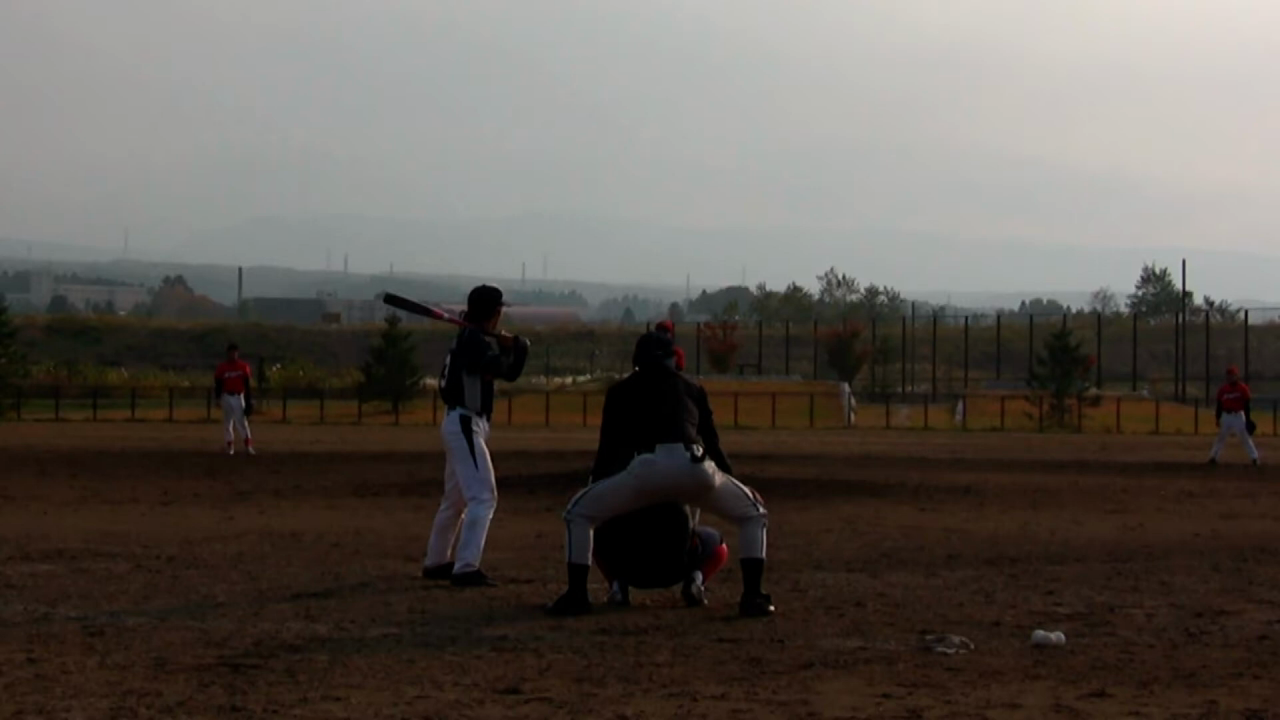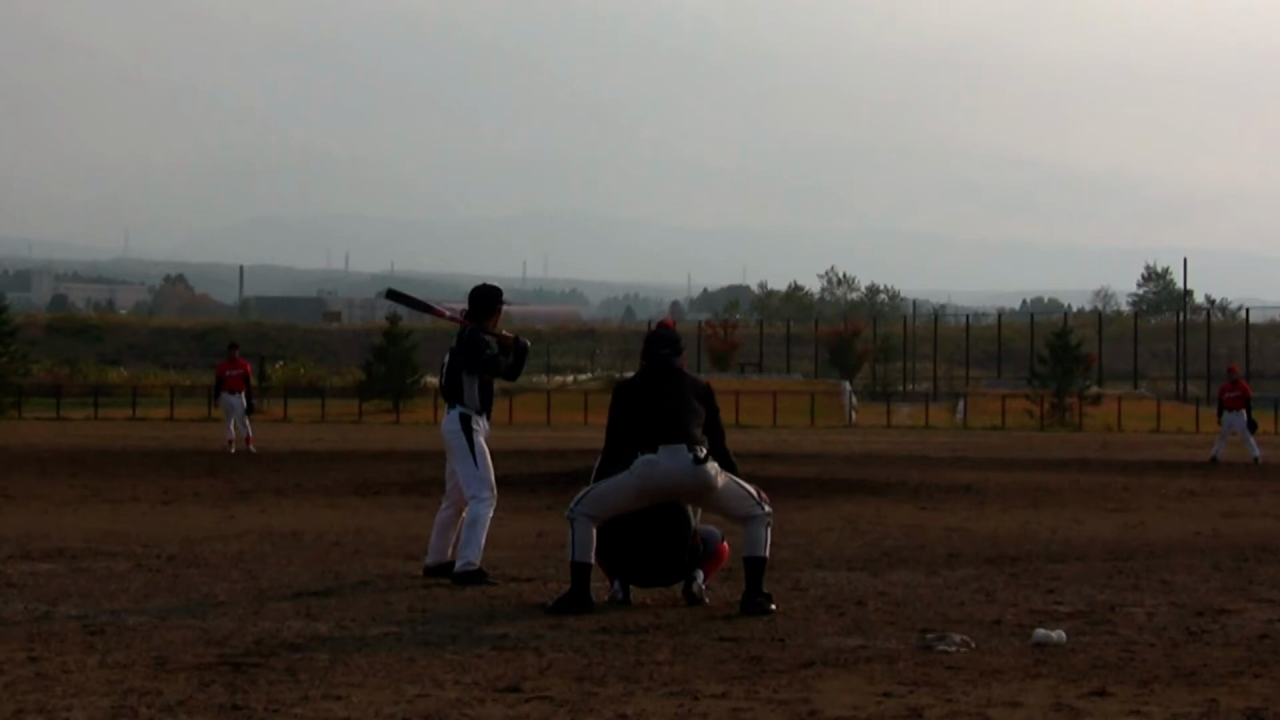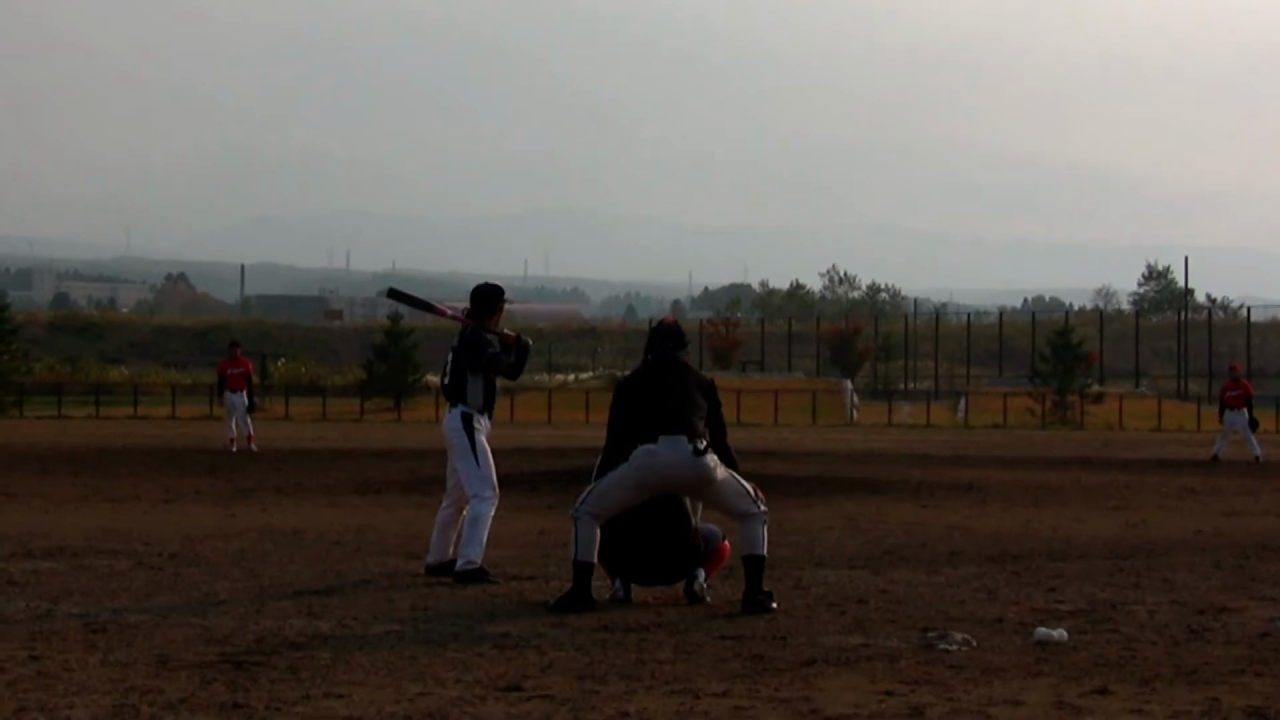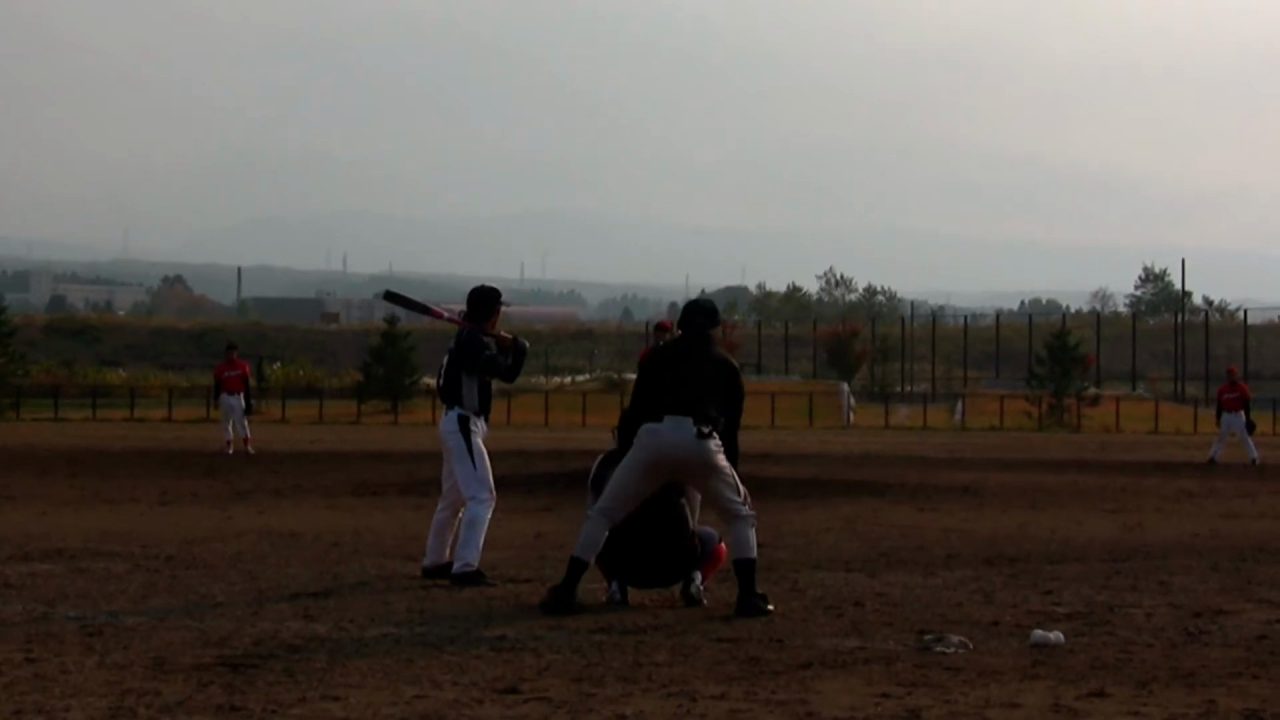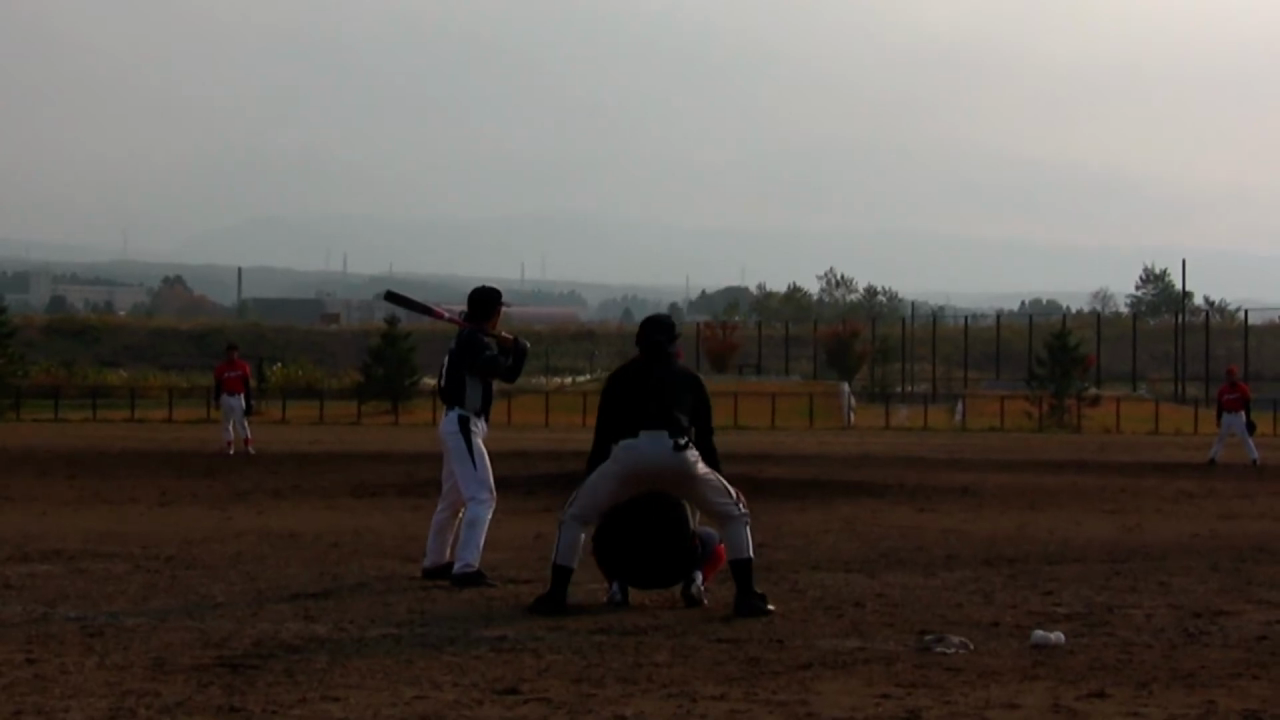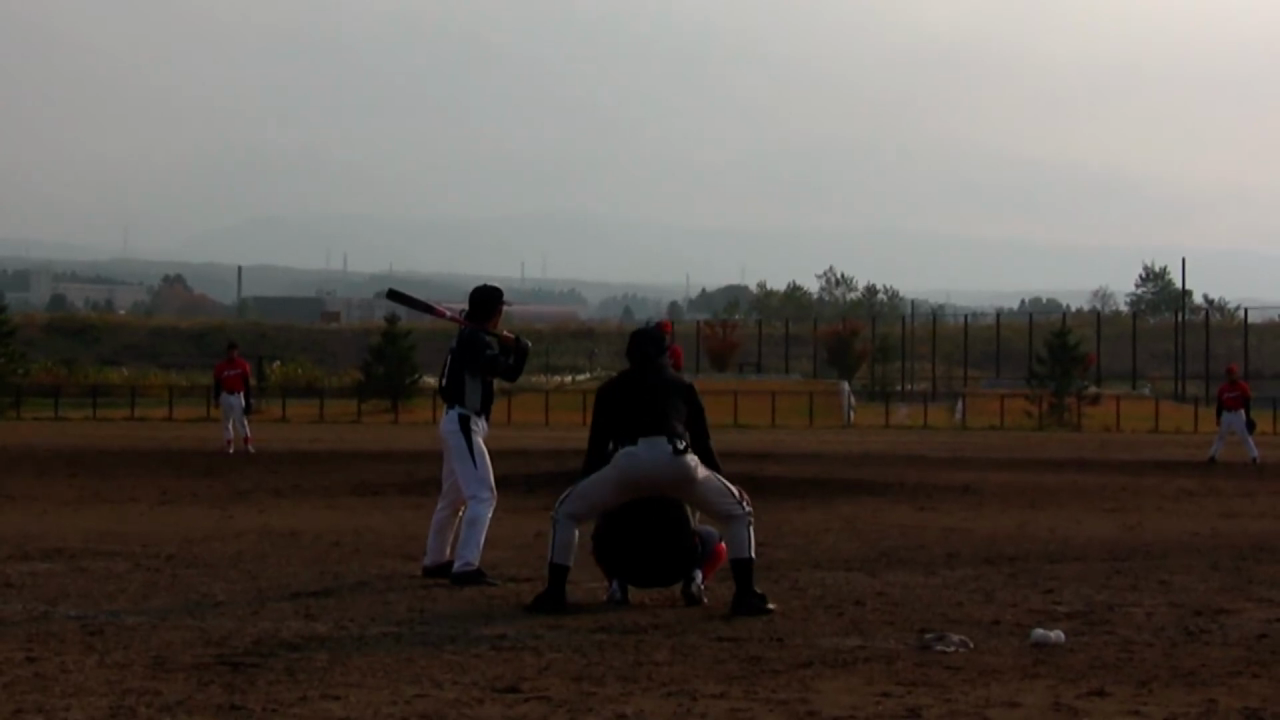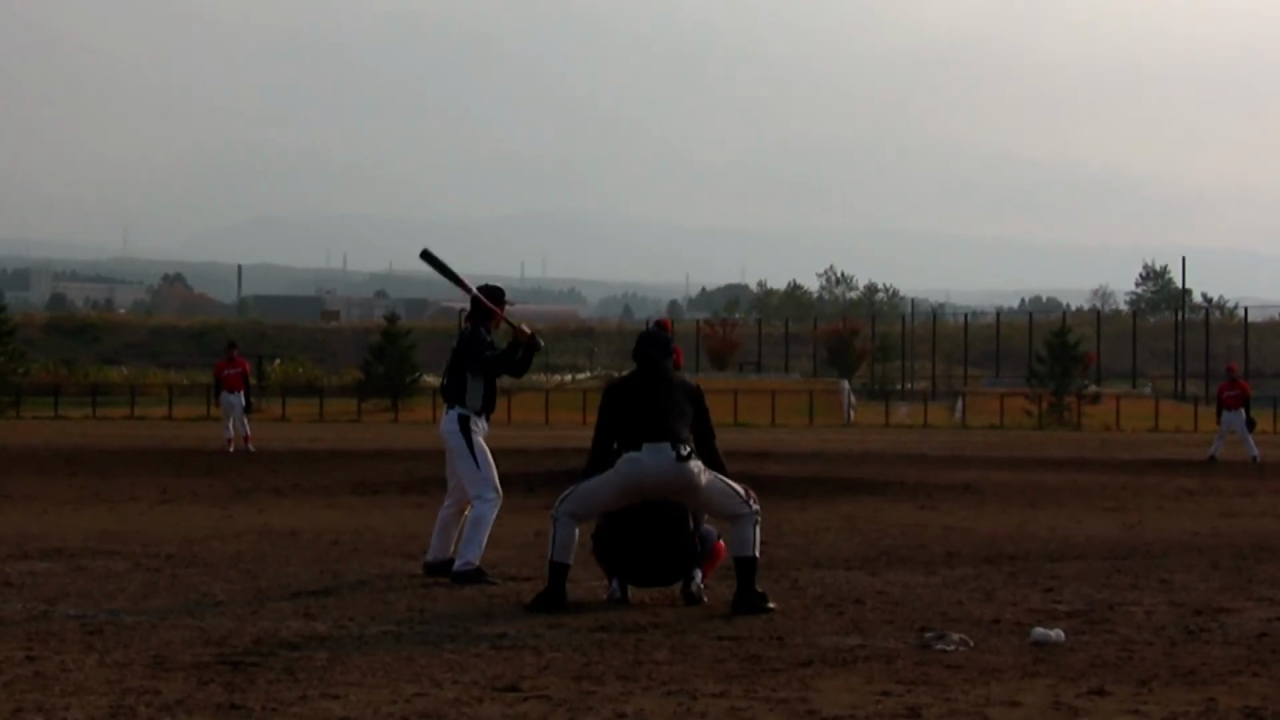
dt=0.5s
person 1, frame 1
left shoulder: (469, 339)
right shoulder: (474, 339)
left elbow: (510, 372)
right elbow: (499, 369)
left wrist: (515, 346)
right wrist: (508, 347)
left hip: (461, 423)
right hip: (465, 425)
left knee: (455, 498)
right knee: (483, 496)
left ankle: (436, 562)
right ankle: (466, 568)
person 1, frame 2
left shoulder: (470, 337)
right shoulder: (473, 338)
left elbow: (510, 373)
right elbow: (498, 368)
left wrist: (515, 346)
right wrist: (507, 346)
left hip: (462, 422)
right hip: (465, 422)
left knee: (456, 497)
right knee: (483, 495)
left ankle: (437, 561)
right ankle: (467, 567)
person 1, frame 3
left shoulder: (472, 336)
right shoulder: (475, 337)
left elbow: (511, 371)
right elbow: (502, 368)
left wrist: (515, 344)
right wrist: (512, 345)
left hip: (462, 421)
right hip: (466, 422)
left knee: (457, 495)
right knee: (485, 494)
left ankle: (439, 560)
right ankle: (468, 566)
person 1, frame 4
left shoulder: (469, 338)
right shoulder: (473, 339)
left elbow: (508, 374)
right elbow: (501, 370)
left wrist: (512, 347)
right wrist: (511, 347)
left hip: (459, 423)
right hip: (463, 424)
left knee: (453, 497)
right knee: (482, 496)
left ankle: (435, 562)
right ankle: (465, 568)
person 1, frame 5
left shoulder: (470, 338)
right shoulder: (473, 339)
left elbow: (508, 374)
right elbow: (499, 369)
left wrist: (513, 347)
right wrist: (509, 347)
left hip: (460, 423)
right hip: (463, 424)
left knee: (453, 498)
right knee: (482, 496)
left ankle: (435, 562)
right ankle: (466, 569)
person 1, frame 6
left shoulder: (472, 337)
right shoulder: (474, 338)
left elbow: (510, 373)
right elbow: (497, 368)
left wrist: (515, 346)
right wrist: (509, 346)
left hip: (459, 422)
right hip: (464, 423)
left knee: (453, 497)
right knee: (482, 495)
left ankle: (435, 561)
right ankle: (465, 568)
person 1, frame 7
left shoulder: (478, 337)
right shoulder: (474, 336)
left elbow: (516, 370)
right elbow: (493, 368)
left wrist: (528, 344)
right wrist: (517, 343)
left hip: (461, 422)
right hip: (463, 423)
left knee: (459, 496)
right knee: (488, 495)
left ankle: (437, 558)
right ankle: (465, 566)
person 2, frame 1
left shoulder: (621, 391)
right shoulder: (691, 389)
left elbow: (609, 447)
right elbow: (711, 441)
left wrist: (595, 484)
right wrist: (729, 480)
left hip: (645, 469)
right hip: (694, 467)
left knee: (579, 514)
right knee: (753, 513)
left ankle: (577, 596)
right ankle: (752, 597)
person 2, frame 2
left shoulder: (628, 389)
right shoulder: (699, 387)
left elbow: (615, 445)
right elbow: (718, 441)
left wrist: (598, 482)
right wrist: (735, 477)
left hip: (648, 469)
right hip: (697, 468)
left knee: (582, 511)
right knee: (758, 512)
left ankle: (579, 594)
right ankle: (753, 596)
person 2, frame 3
left shoulder: (632, 383)
right shoulder: (702, 382)
left elbow: (615, 440)
right elbow: (719, 437)
left wrist: (601, 479)
right wrist: (734, 474)
left hip: (647, 460)
right hip: (697, 460)
left knee: (586, 512)
right knee: (753, 511)
left ankle: (580, 592)
right ankle: (754, 594)
person 2, frame 4
left shoulder: (659, 356)
right shoulder: (726, 365)
left elbow: (636, 408)
right elbow: (731, 424)
left wrist: (625, 448)
right wrist: (731, 469)
left hip: (654, 438)
right hip: (702, 442)
left knee: (604, 513)
right knee: (740, 515)
left ankle: (566, 591)
right ankle: (748, 596)
person 2, frame 5
left shoulder: (621, 377)
right shoulder: (688, 378)
left elbow: (603, 434)
right elbow: (704, 436)
left wrist: (590, 479)
right wrist: (717, 477)
left hip: (630, 454)
right hip: (679, 455)
left knee: (575, 515)
right knee: (734, 513)
left ankle: (556, 595)
right ankle: (746, 596)
person 2, frame 6
left shoulder: (612, 388)
right shoulder: (682, 386)
left elbow: (597, 444)
right elbow: (702, 441)
left wrist: (584, 486)
right wrist: (719, 479)
left hip: (629, 462)
right hip: (677, 460)
left knee: (566, 512)
right knee: (738, 511)
left ankle: (555, 594)
right ankle: (745, 596)
person 2, frame 7
left shoulder: (618, 389)
right shoulder: (688, 389)
left elbow: (602, 446)
right elbow: (707, 444)
left wrist: (585, 485)
right wrist: (724, 481)
left hip: (631, 468)
right hip: (682, 466)
left knee: (566, 509)
right knee: (746, 508)
left ankle: (555, 593)
right ankle: (746, 594)
